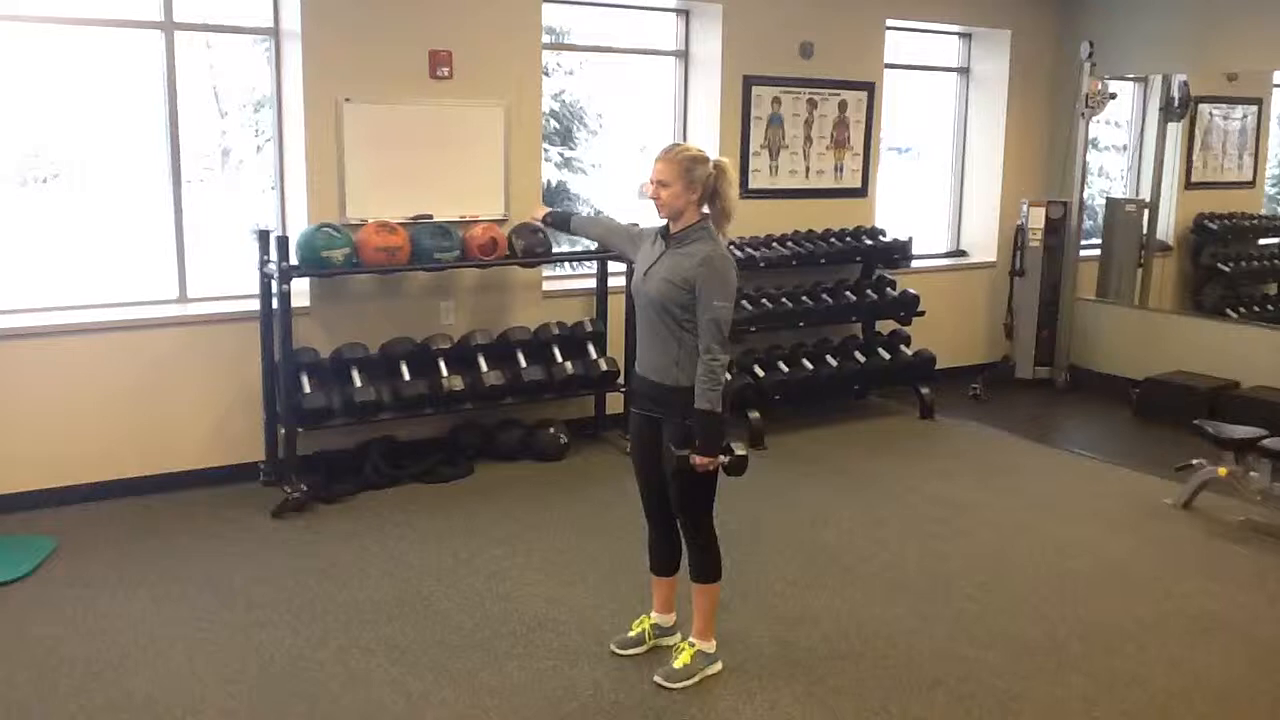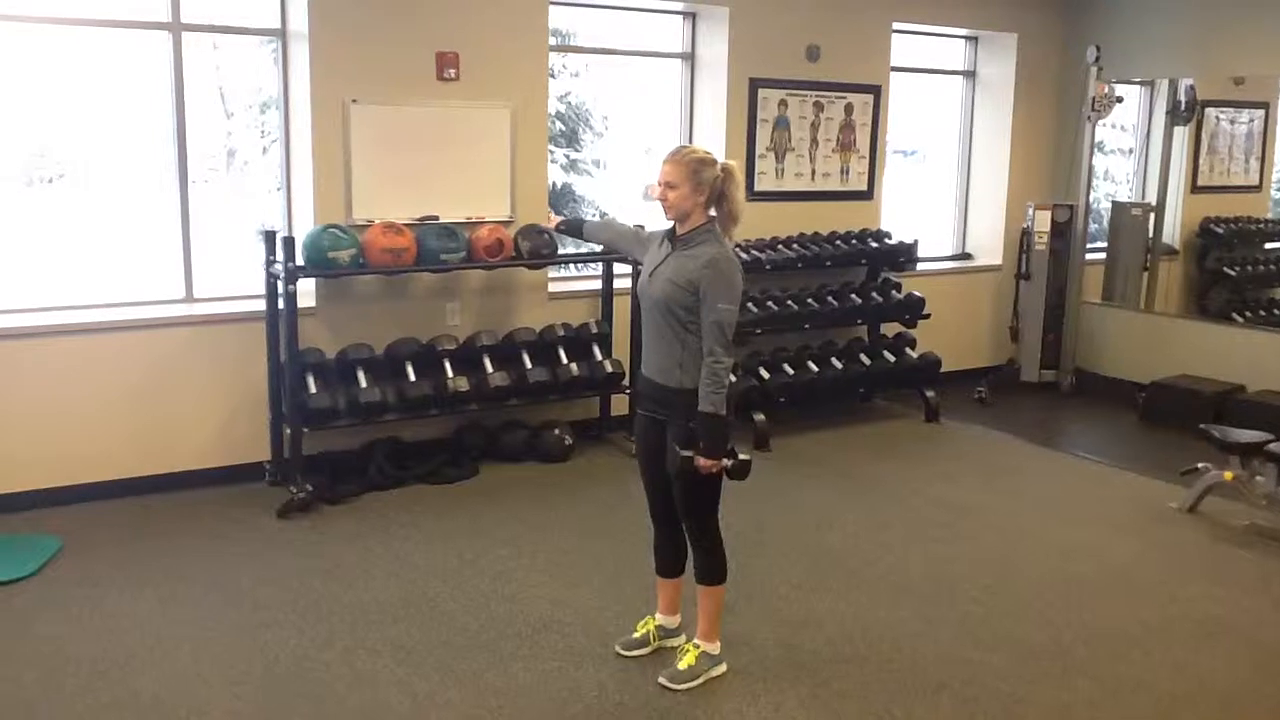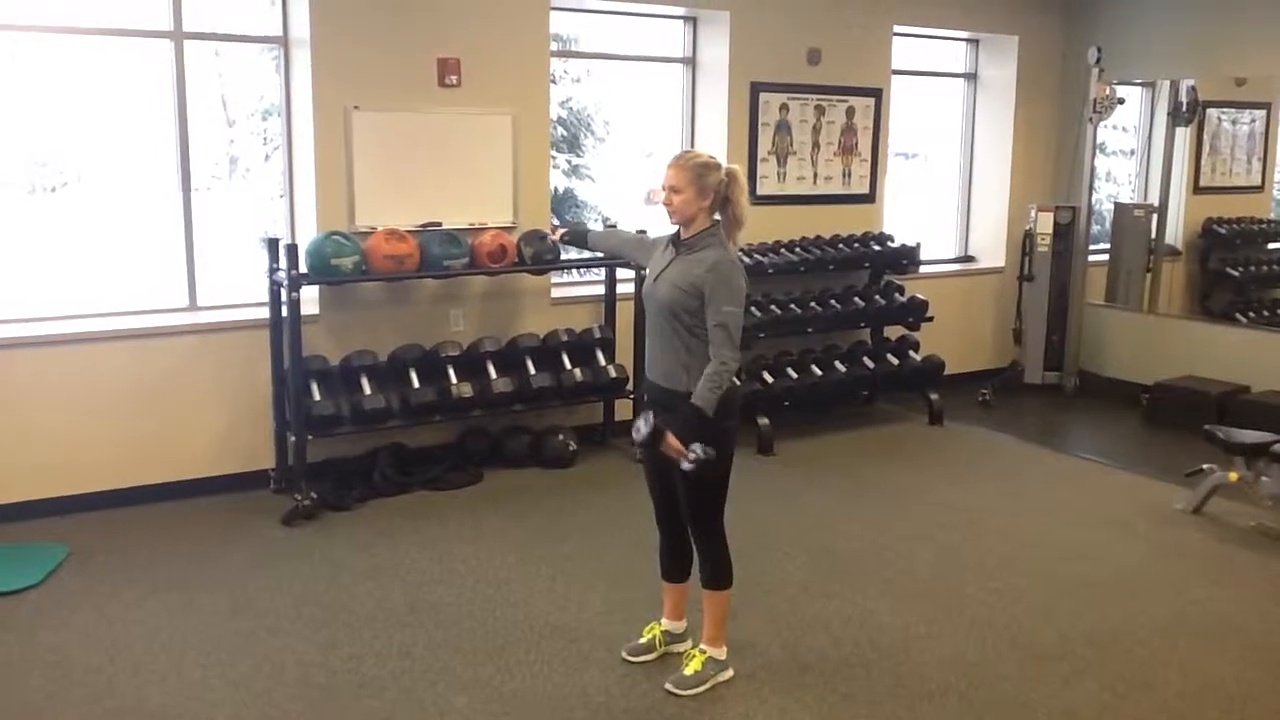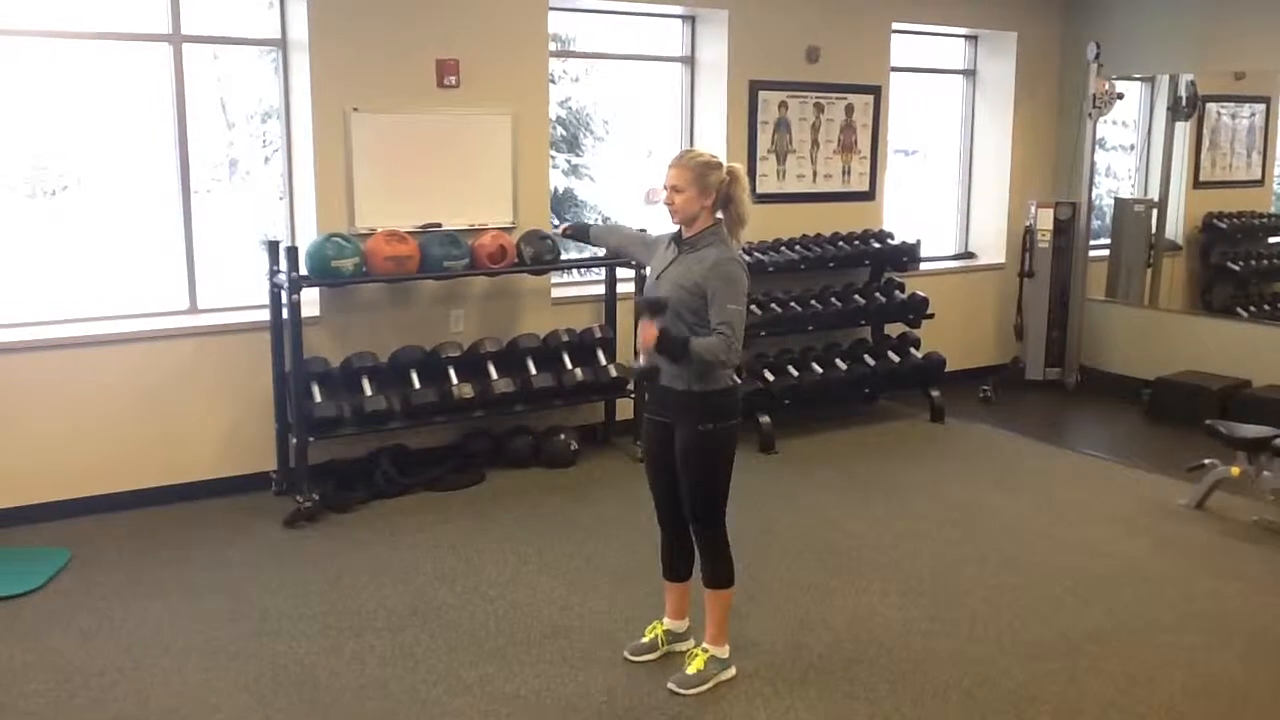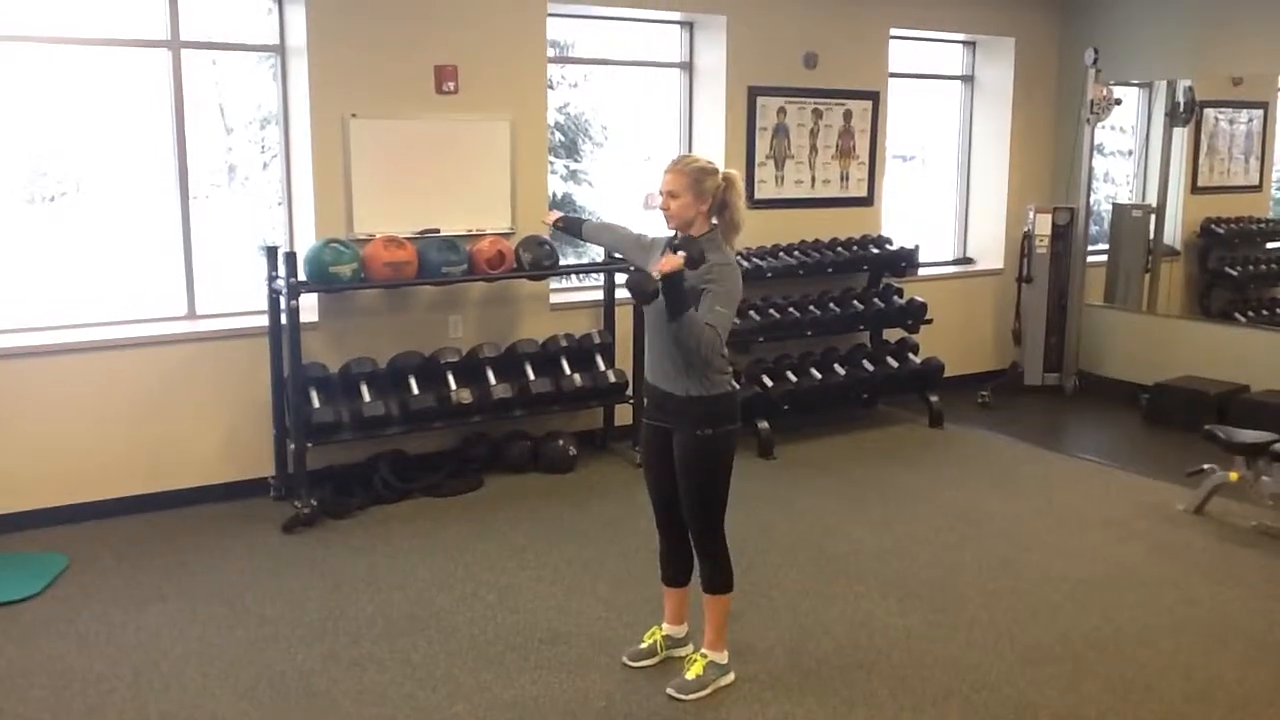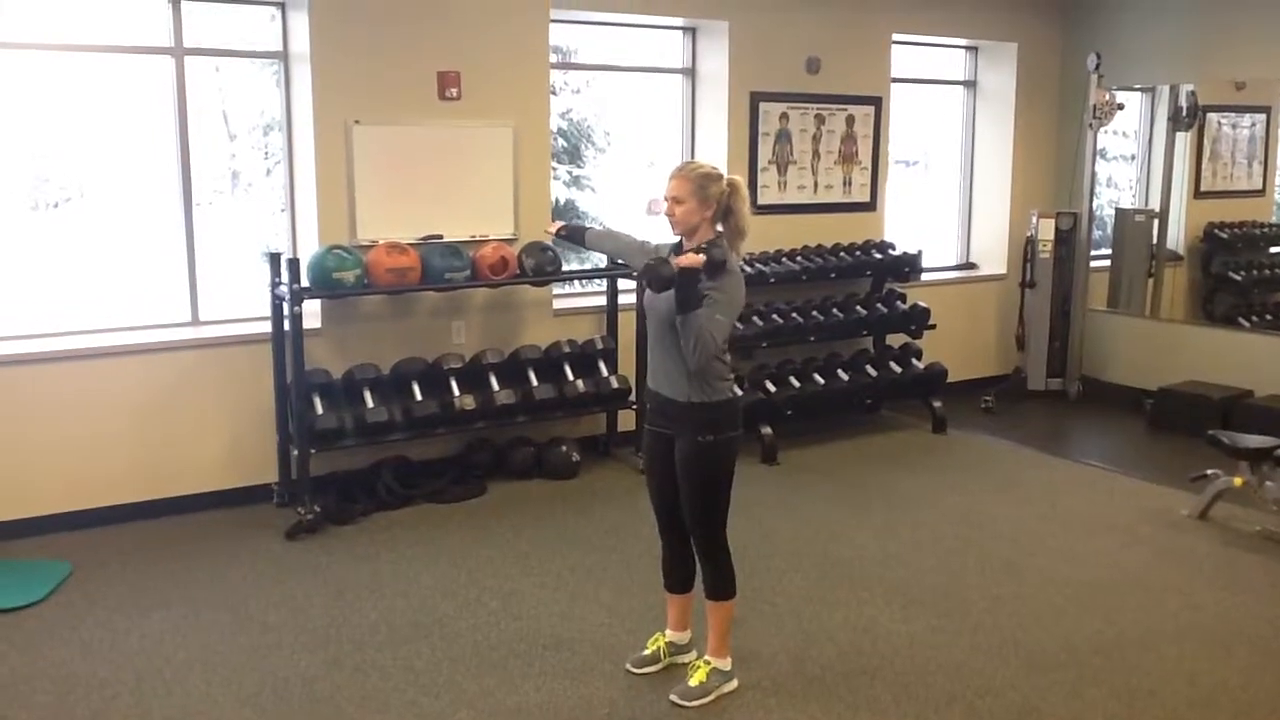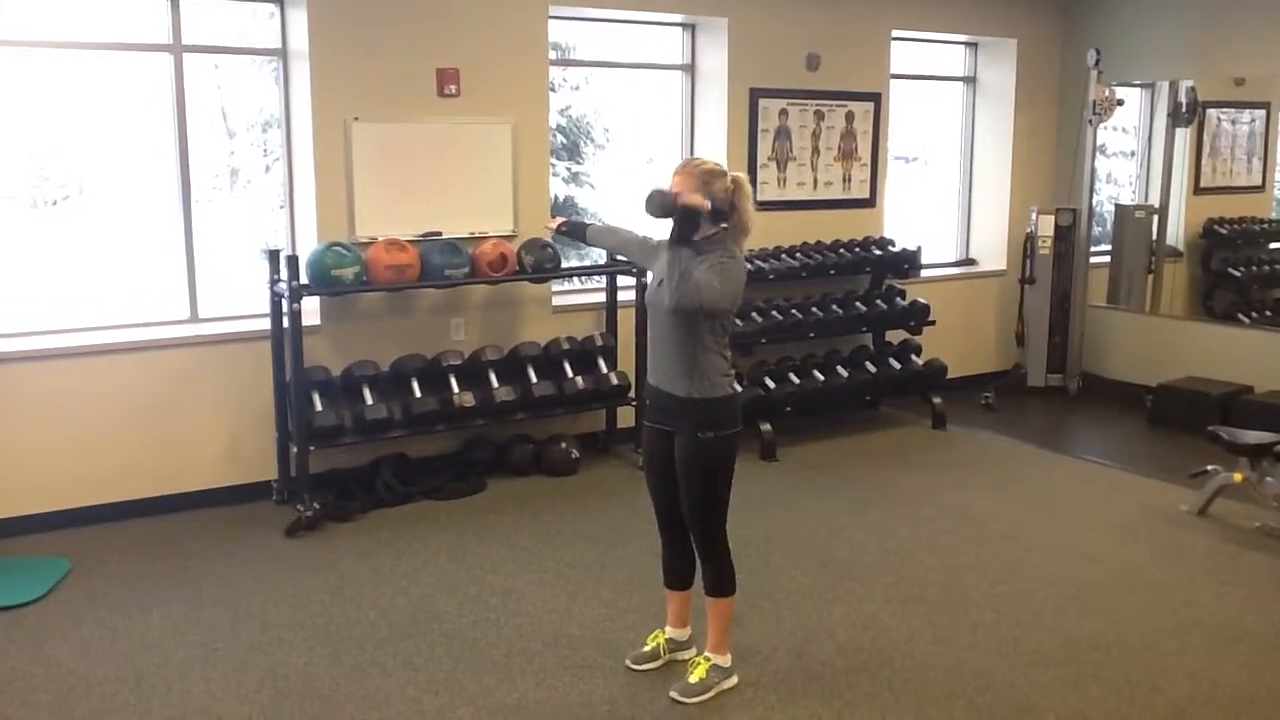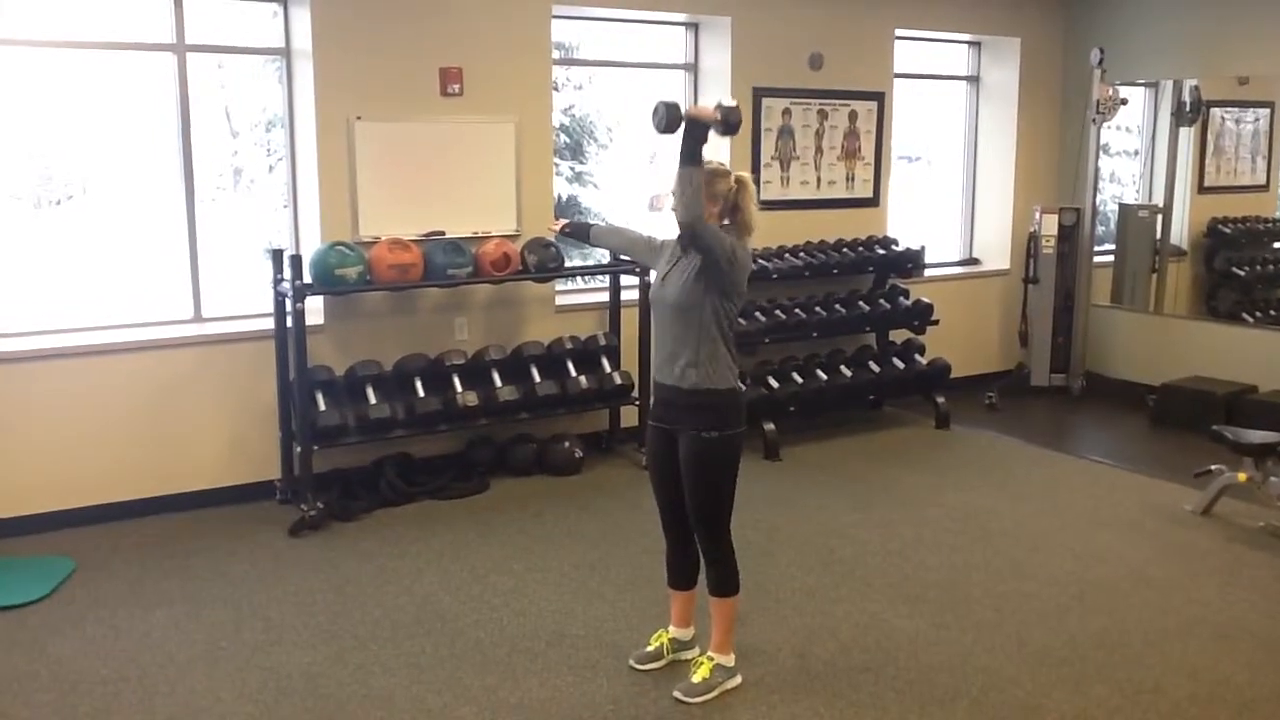
dt=0.4s
person 1, frame 1
left shoulder: (711, 258)
right shoulder: (652, 240)
left elbow: (714, 352)
right elbow: (609, 230)
left wrist: (707, 430)
right wrist: (554, 218)
left hip: (686, 406)
right hip: (647, 398)
left knee: (694, 522)
right knee: (658, 517)
left ankle: (704, 645)
right ankle: (661, 620)
person 1, frame 2
left shoulder: (716, 260)
right shoulder: (660, 244)
left elbow: (718, 354)
right elbow: (618, 234)
left wrist: (711, 433)
right wrist: (568, 225)
left hip: (691, 408)
right hip: (652, 399)
left knee: (698, 523)
right knee: (663, 518)
left ankle: (708, 647)
right ankle: (666, 622)
person 1, frame 3
left shoulder: (720, 263)
right shoulder: (665, 247)
left elbow: (724, 355)
right elbow: (623, 242)
left wrist: (694, 421)
right wrist: (574, 236)
left hip: (700, 412)
right hip: (658, 402)
left knee: (704, 528)
right knee: (668, 523)
left ankle: (714, 652)
right ankle: (672, 628)
person 1, frame 4
left shoulder: (722, 262)
right shoulder: (666, 246)
left elbow: (727, 347)
right elbow: (624, 239)
left wrist: (669, 342)
right wrist: (575, 230)
left hip: (705, 411)
right hip: (662, 404)
left knee: (706, 526)
right knee: (670, 521)
left ankle: (716, 651)
right ankle: (674, 626)
person 1, frame 5
left shoulder: (719, 266)
right shoulder: (661, 247)
left elbow: (706, 347)
right elbow: (617, 236)
left wrist: (673, 287)
right wrist: (566, 222)
left hip: (704, 414)
right hip: (661, 406)
left knee: (705, 531)
right knee: (670, 526)
left ankle: (716, 656)
right ankle: (673, 632)
person 1, frame 6
left shoulder: (722, 273)
right shoulder: (666, 254)
left elbow: (700, 353)
right elbow: (620, 243)
left wrist: (688, 284)
right wrist: (569, 231)
left hip: (706, 420)
right hip: (662, 412)
left knee: (707, 538)
right knee: (672, 533)
left ankle: (719, 663)
right ankle: (676, 638)
person 1, frame 7
left shoulder: (724, 264)
right shoulder: (668, 250)
left elbow: (682, 298)
right elbow: (621, 239)
left wrist: (686, 226)
right wrist: (569, 227)
left hip: (706, 416)
right hip: (661, 407)
left knee: (707, 534)
right knee: (671, 530)
left ankle: (719, 659)
right ankle: (675, 635)
person 1, frame 8
left shoulder: (727, 255)
right shoulder: (672, 252)
left elbow: (691, 219)
right elbow: (626, 238)
left wrist: (694, 139)
right wrist: (573, 229)
left hip: (711, 413)
right hip: (667, 407)
left knee: (711, 535)
right knee: (676, 531)
left ankle: (723, 659)
right ankle: (679, 634)
